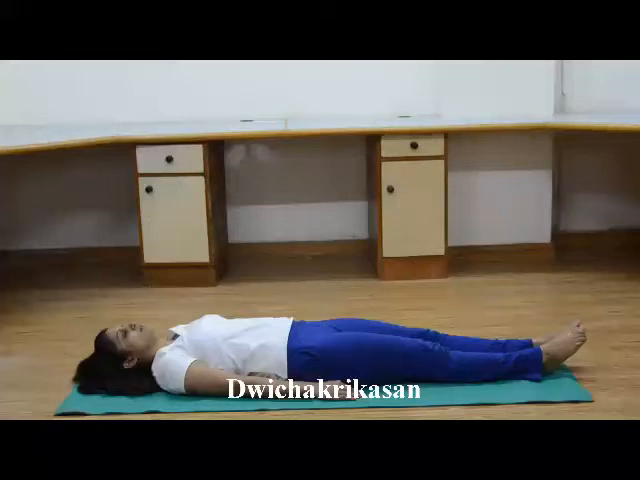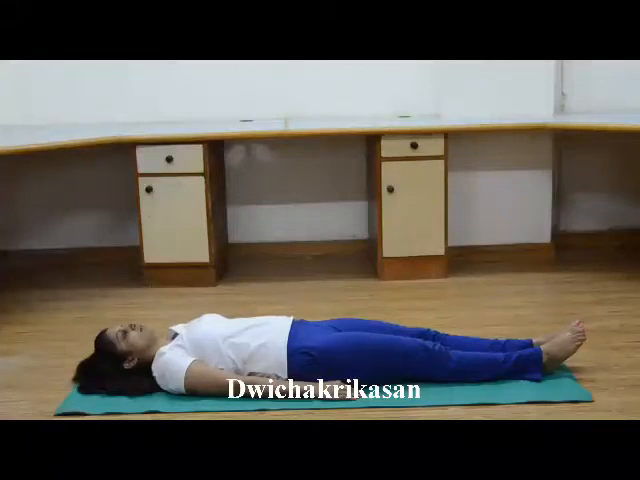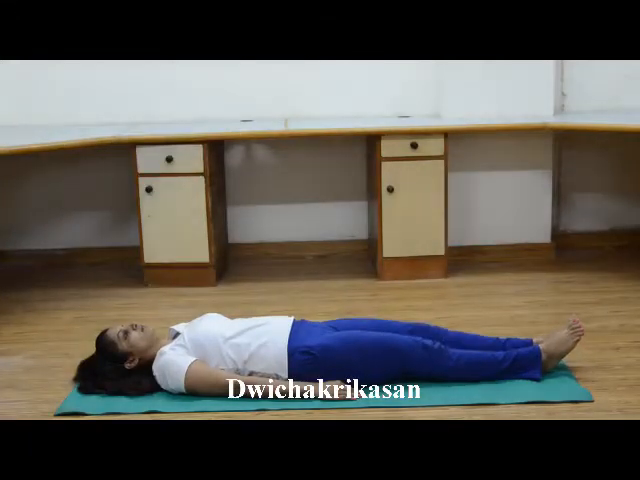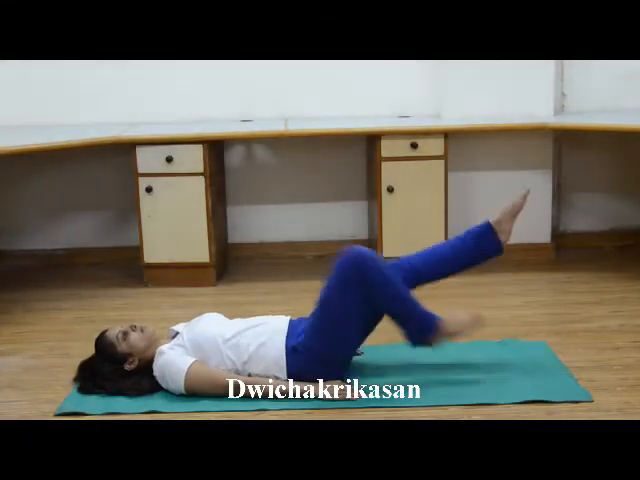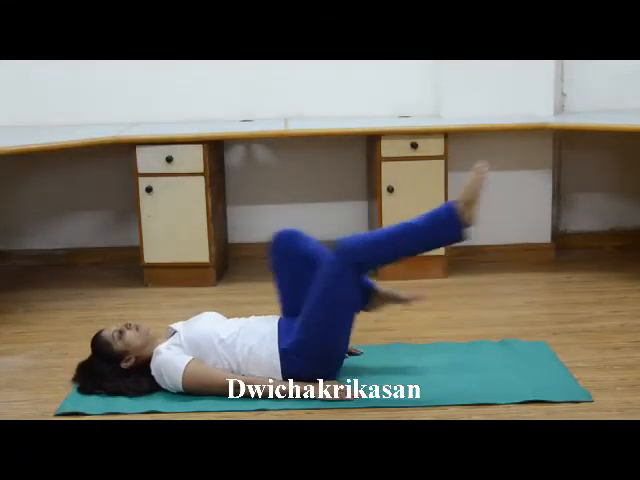
dt=0.7s
person 1, frame 1
left shoulder: (179, 334)
right shoulder: (167, 366)
right elbow: (238, 383)
right wrist: (311, 388)
left hip: (301, 330)
right hip: (302, 356)
left knee: (423, 337)
right knee: (427, 356)
left ankle: (531, 345)
right ankle: (538, 359)
person 1, frame 2
left shoulder: (178, 333)
right shoulder: (167, 367)
right elbow: (238, 383)
right wrist: (310, 388)
left hip: (303, 330)
right hip: (303, 356)
left knee: (423, 335)
right knee: (426, 358)
left ankle: (530, 345)
right ankle: (538, 360)
person 1, frame 3
left shoulder: (179, 333)
right shoulder: (167, 366)
right elbow: (234, 384)
right wrist: (307, 386)
left hip: (304, 330)
right hip: (303, 356)
left knee: (422, 330)
right knee: (423, 355)
left ankle: (527, 344)
right ankle: (535, 358)
person 1, frame 4
left shoulder: (178, 334)
right shoulder: (167, 366)
right elbow: (233, 384)
right wrist: (308, 387)
left hip: (302, 334)
right hip: (307, 358)
left knee: (396, 271)
right knee: (358, 260)
left ankle: (493, 233)
right ankle: (427, 329)
person 1, frame 5
left shoulder: (178, 333)
right shoulder: (166, 364)
right elbow: (232, 384)
right wrist: (307, 388)
left hip: (290, 331)
right hip: (304, 357)
left knee: (286, 242)
right knee: (347, 253)
left ankle: (363, 296)
right ankle: (454, 217)
